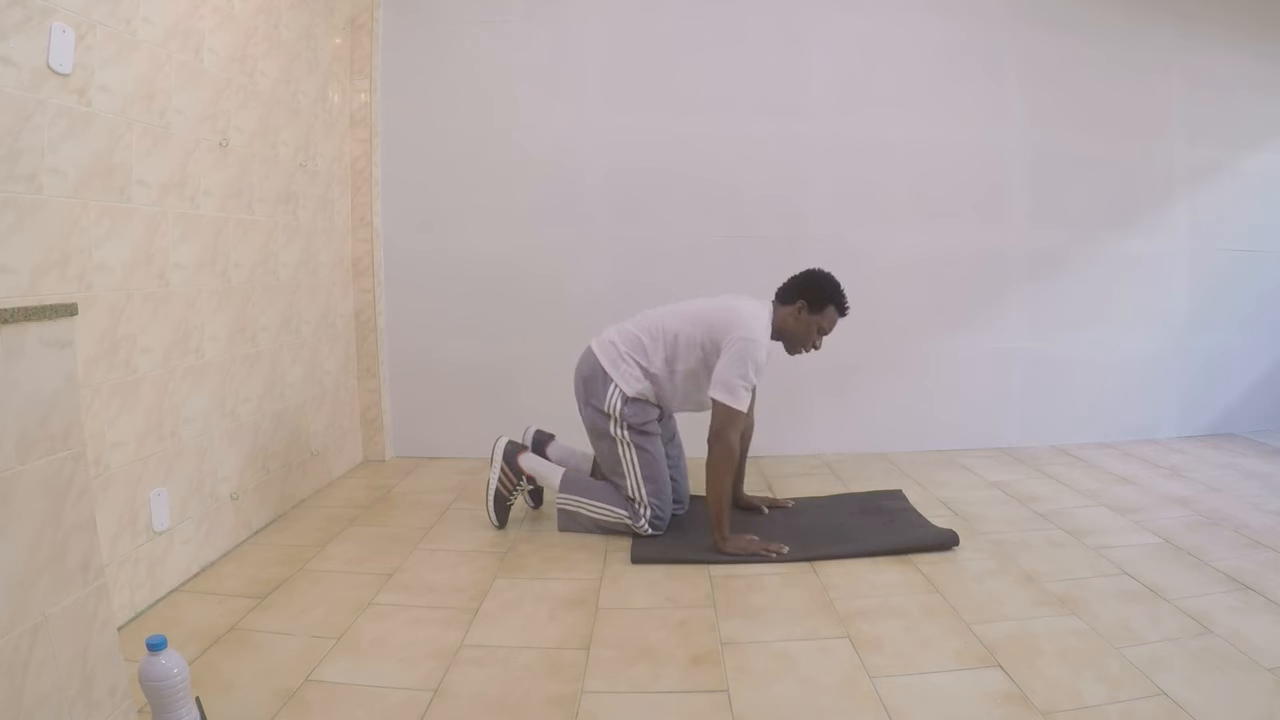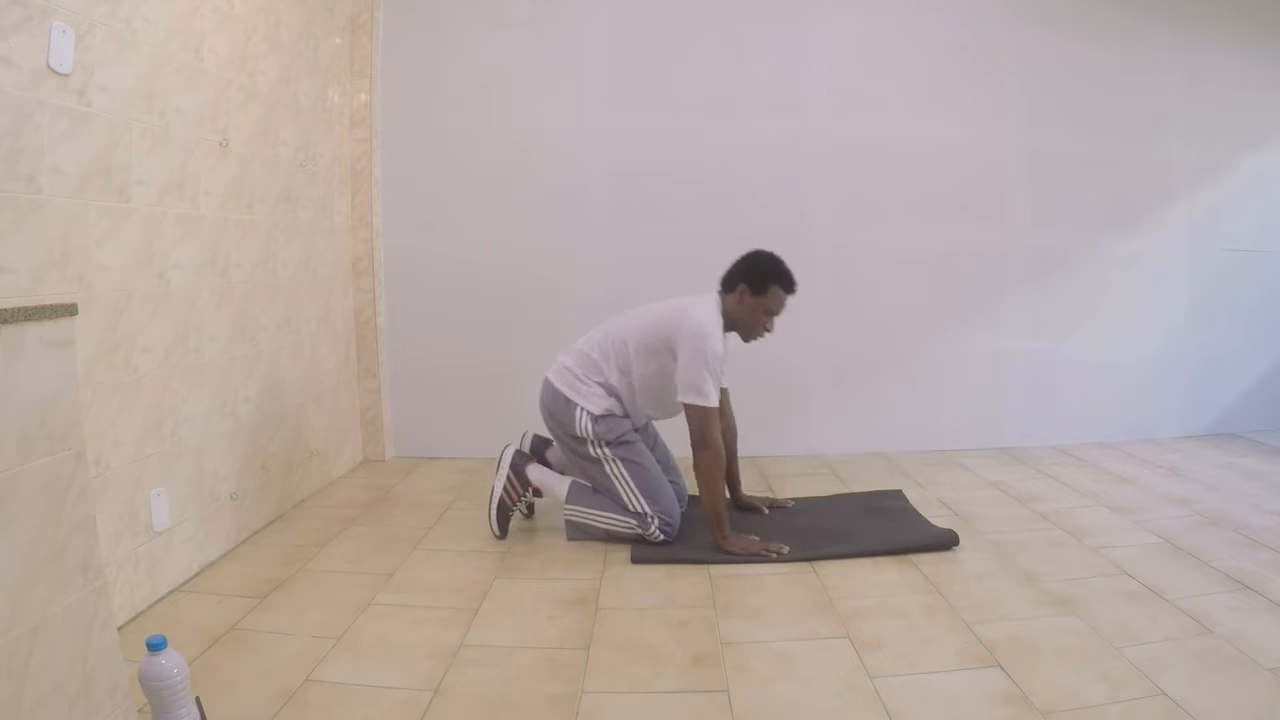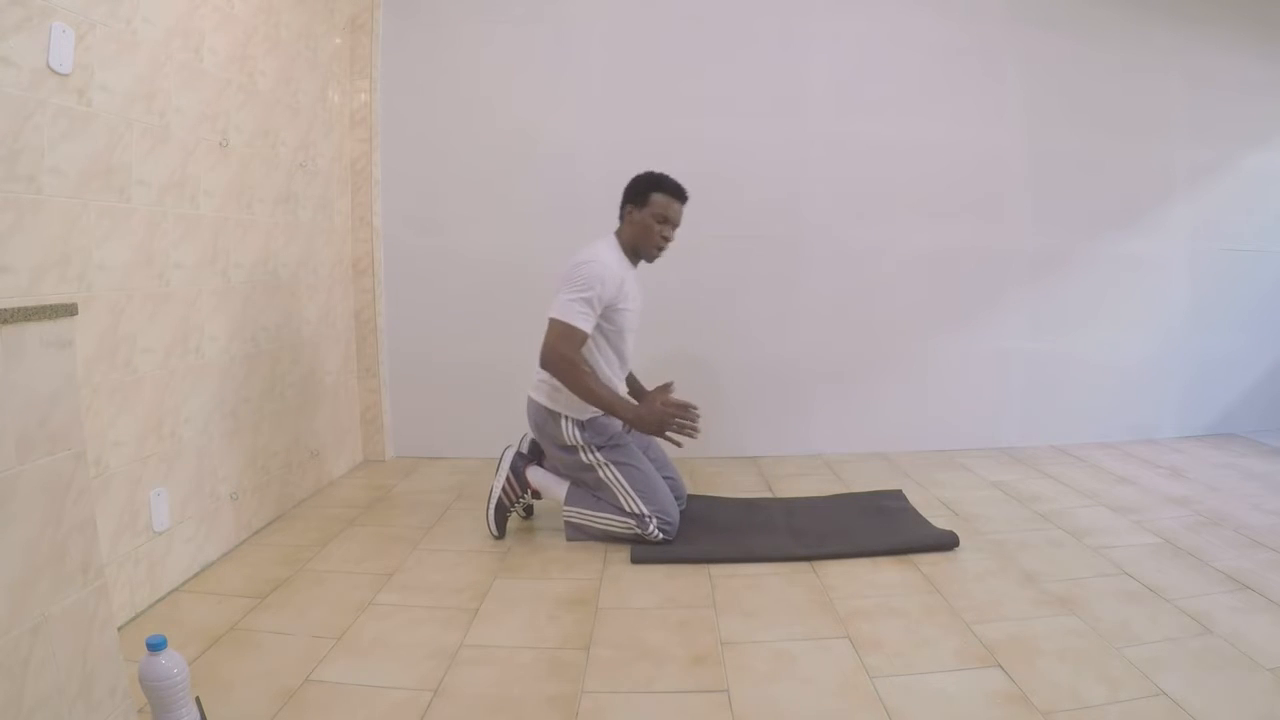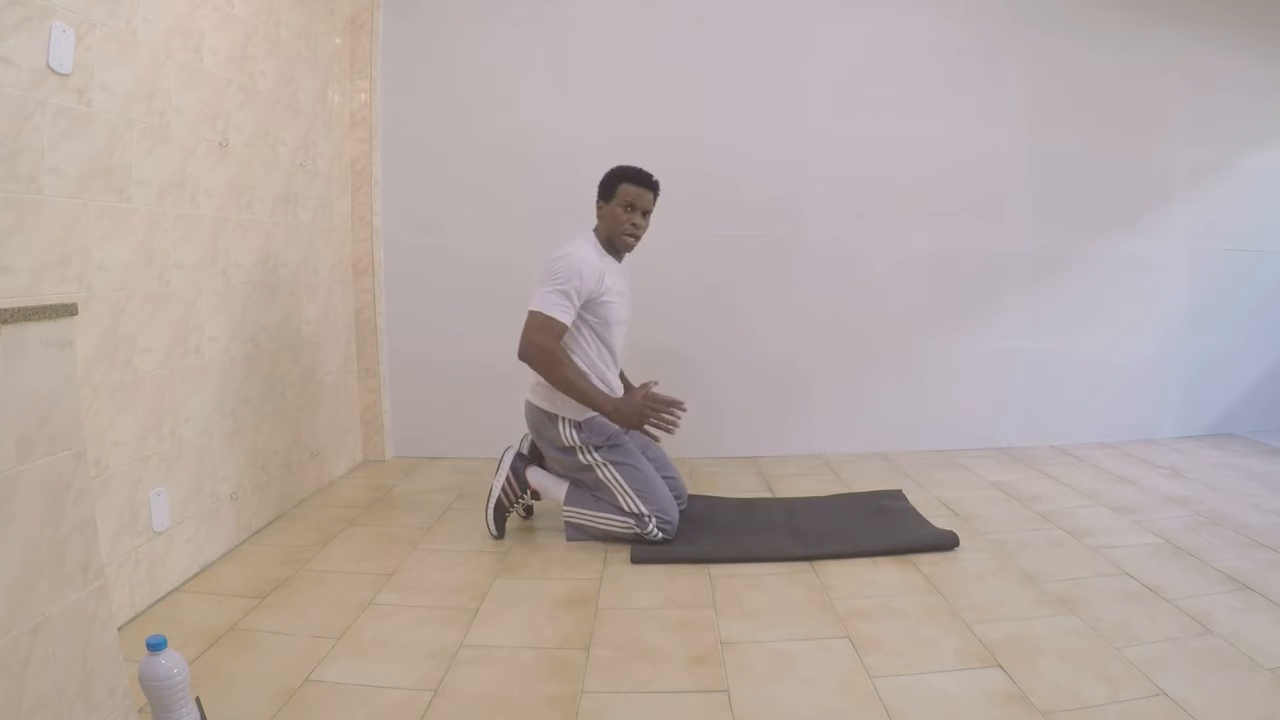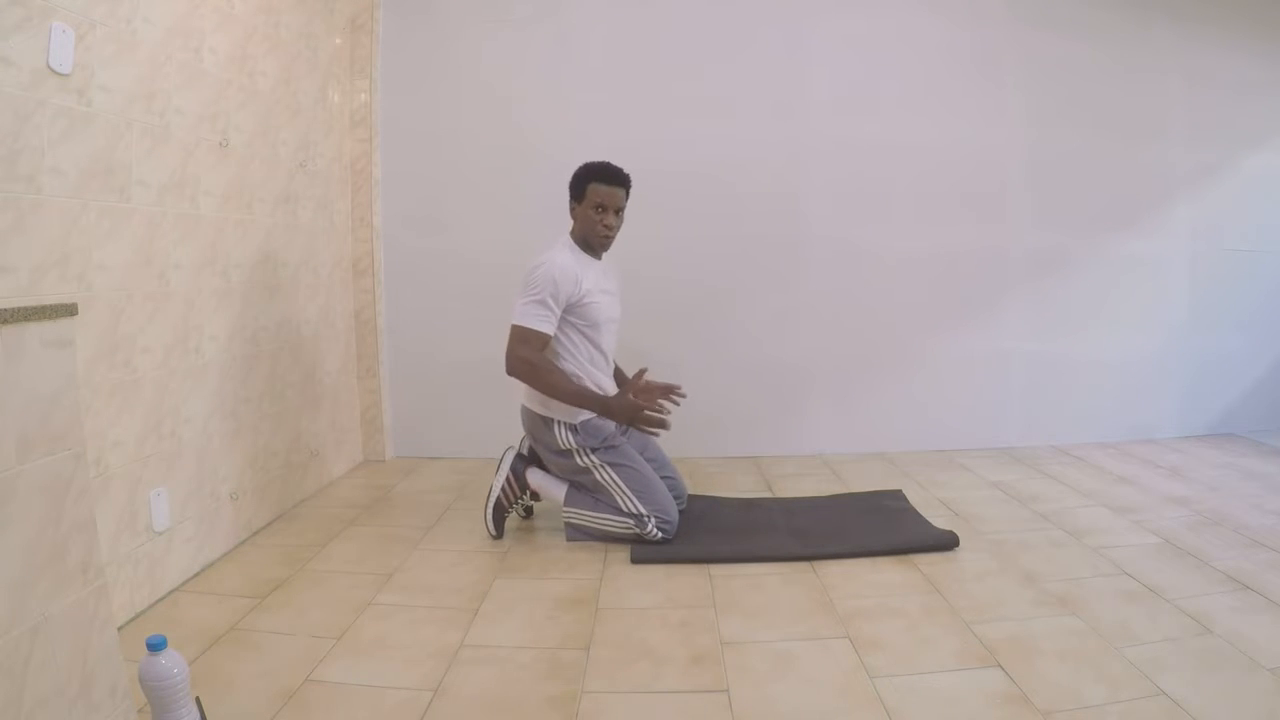
dt=1s
person 1, frame 1
left shoulder: (752, 322)
right shoulder: (751, 339)
left elbow: (743, 421)
right elbow: (723, 439)
left wrist: (738, 494)
right wrist: (723, 537)
left hip: (630, 379)
right hip: (614, 381)
left knee: (675, 499)
right knee: (649, 516)
left ankle: (547, 451)
right ankle: (523, 465)
person 1, frame 2
left shoulder: (708, 320)
right shoulder: (702, 332)
left elbow: (723, 420)
right elbow: (706, 440)
left wrist: (737, 493)
right wrist: (724, 535)
left hip: (602, 401)
right hip: (579, 403)
left knee: (674, 496)
right knee: (660, 522)
left ankle: (547, 457)
right ankle: (528, 475)
person 1, frame 3
left shoulder: (623, 269)
right shoulder: (599, 268)
right elbow: (556, 356)
left wrist: (644, 398)
right wrist: (634, 414)
left hip: (598, 413)
right hip: (572, 419)
left knee: (675, 496)
right knee: (660, 522)
left ankle: (542, 461)
right ankle: (531, 478)
person 1, frame 4
left shoulder: (613, 268)
right shoulder: (578, 262)
right elbow: (534, 348)
left wrist: (634, 396)
right wrist: (614, 407)
left hip: (598, 414)
right hip: (571, 420)
left knee: (675, 496)
right knee: (661, 521)
left ankle: (544, 461)
right ankle: (529, 478)
person 1, frame 5
left shoulder: (601, 268)
right shoulder: (556, 270)
right elbow: (521, 360)
left wrist: (628, 387)
right wrist: (608, 406)
left hip: (600, 415)
right hip: (569, 424)
left knee: (675, 495)
right knee: (660, 521)
left ankle: (542, 465)
right ankle: (529, 480)
